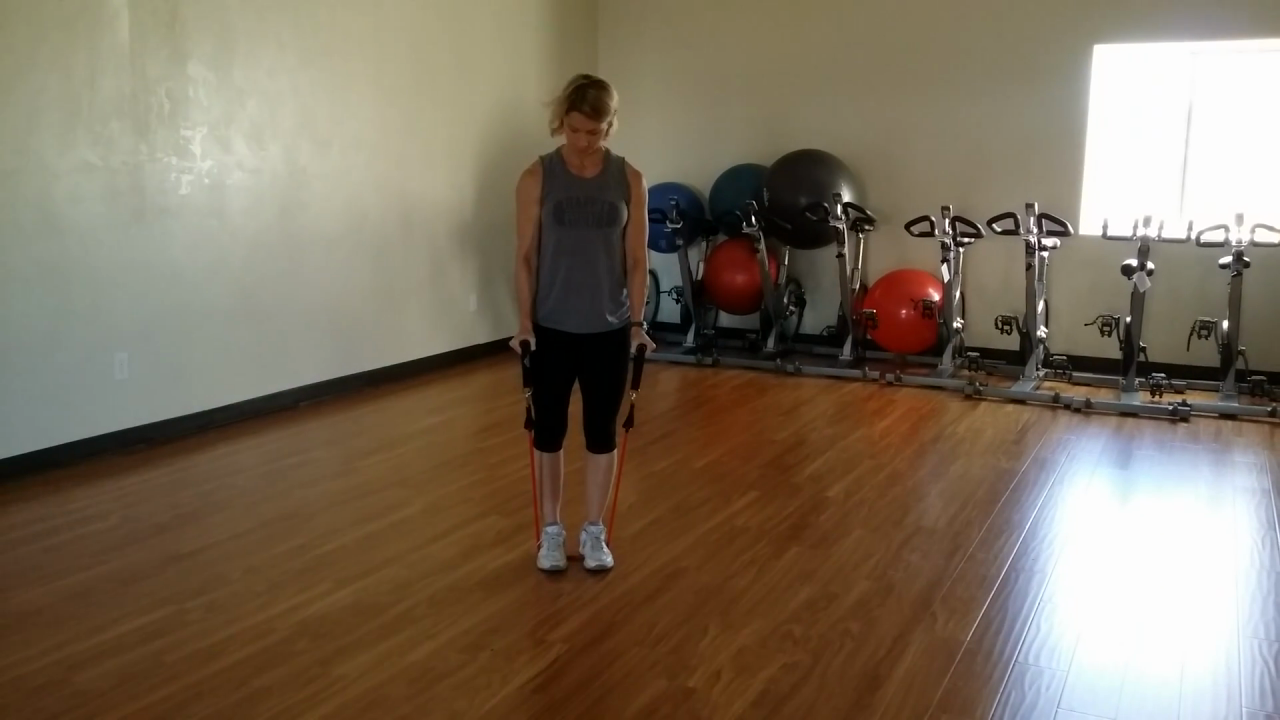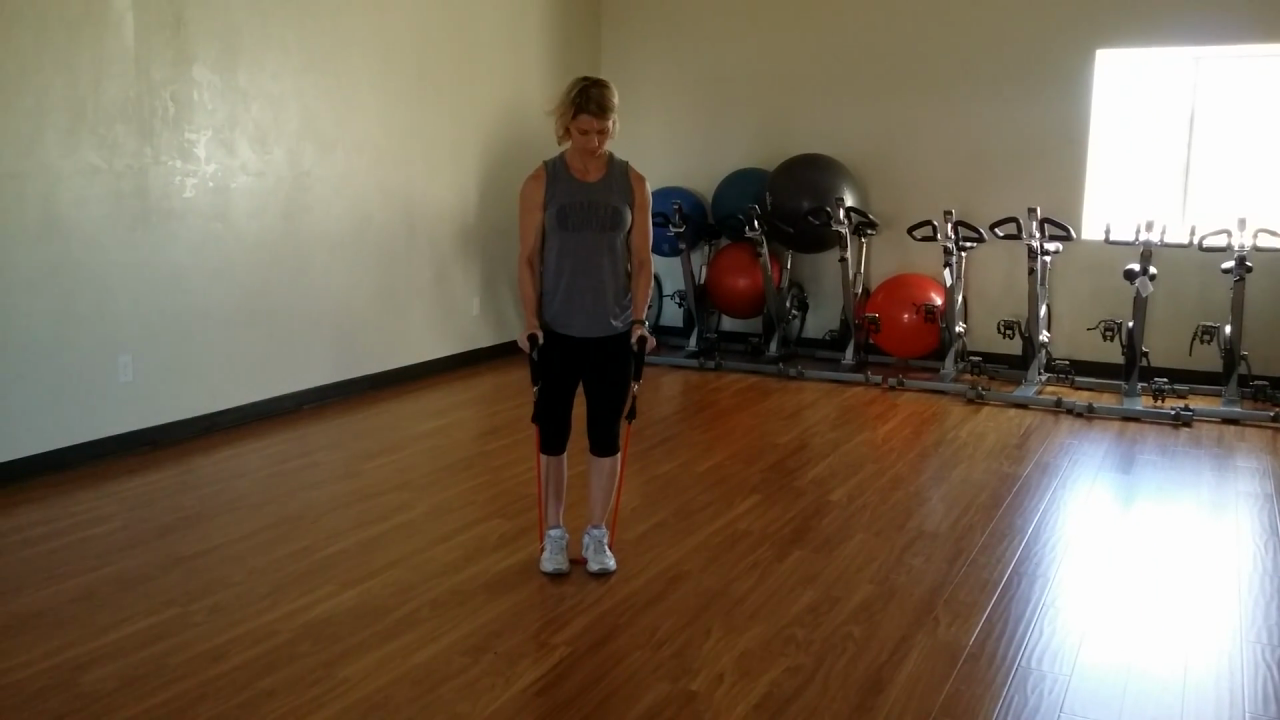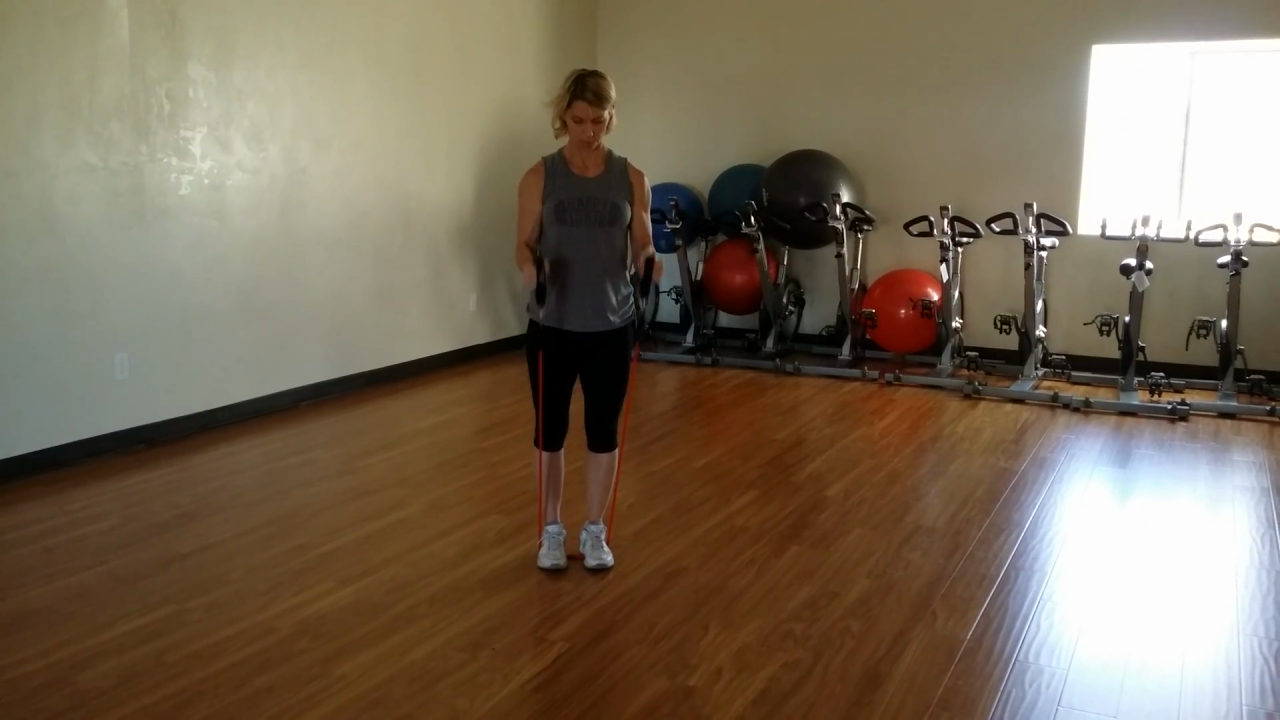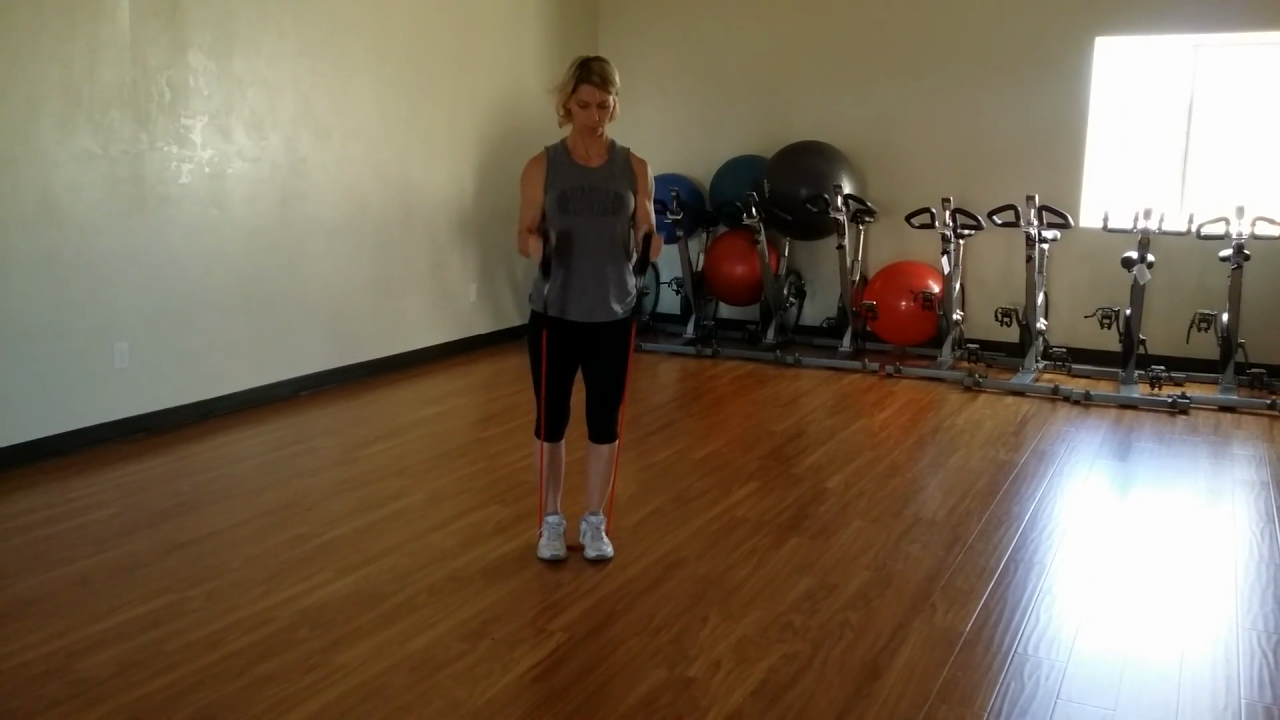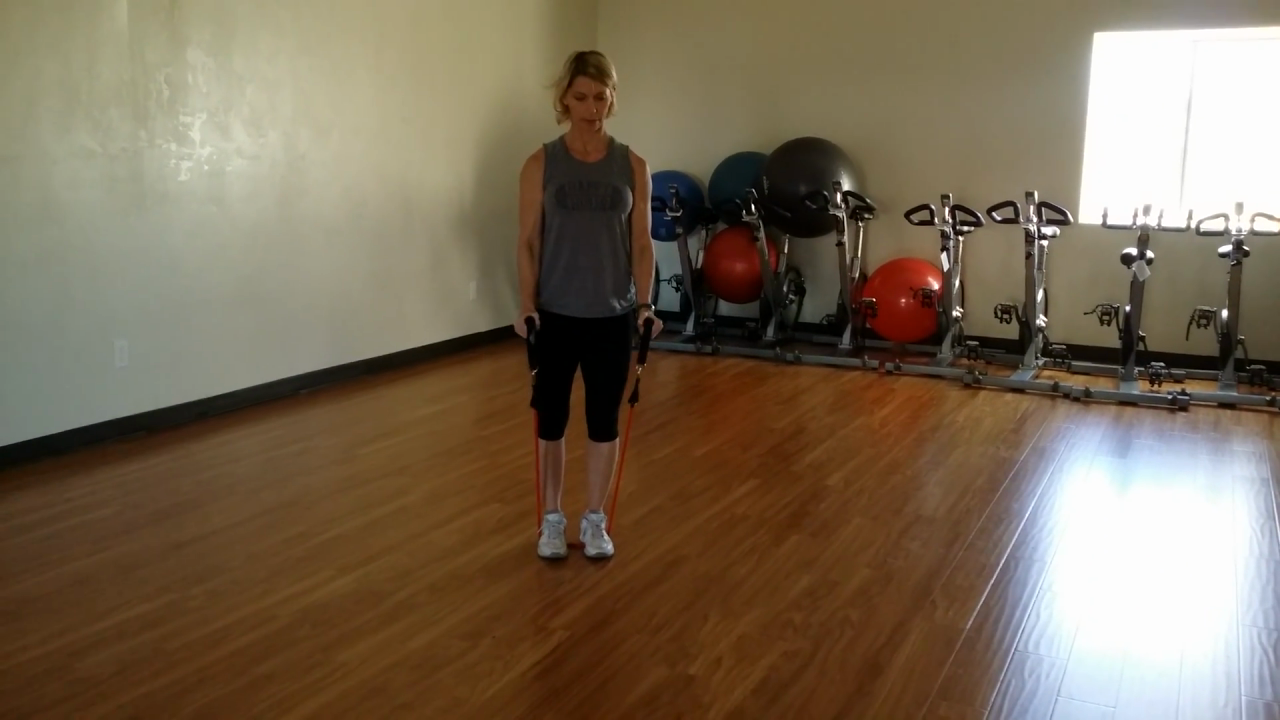
dt=0.7s
person 1, frame 1
left shoulder: (629, 180)
right shoulder: (537, 177)
left elbow: (637, 259)
right elbow: (526, 256)
left wrist: (637, 322)
right wrist: (524, 321)
left hip: (609, 329)
right hip: (552, 329)
left knee: (602, 432)
right knee: (549, 431)
left ankle: (594, 532)
right ankle: (551, 531)
person 1, frame 2
left shoulder: (633, 183)
right shoulder: (541, 182)
left elbow: (641, 260)
right elbow: (528, 259)
left wrist: (639, 318)
right wrist: (532, 320)
left hip: (613, 333)
right hip: (556, 333)
left knee: (605, 436)
right knee: (552, 435)
left ankle: (597, 535)
right ankle: (554, 534)
person 1, frame 3
left shoulder: (631, 178)
right shoulder: (539, 176)
left elbow: (642, 246)
right elbow: (524, 244)
left wrist: (647, 259)
right wrist: (528, 263)
left hip: (611, 327)
right hip: (552, 326)
left knee: (603, 431)
right knee: (550, 430)
left ankle: (595, 531)
right ankle: (552, 530)
person 1, frame 4
left shoulder: (634, 168)
right shoulder: (542, 166)
left elbow: (646, 237)
right elbow: (525, 234)
left wrist: (648, 243)
right wrist: (532, 243)
left hip: (613, 316)
right hip: (554, 315)
left knee: (604, 422)
right knee: (551, 421)
left ankle: (594, 522)
right ankle: (551, 520)
person 1, frame 5
left shoulder: (633, 165)
right shoulder: (541, 163)
left elbow: (641, 243)
right elbow: (528, 241)
left wrist: (644, 303)
right wrist: (526, 304)
left hip: (612, 316)
right hip: (554, 315)
left knee: (604, 420)
right knee: (550, 419)
left ankle: (595, 520)
right ankle: (552, 519)
